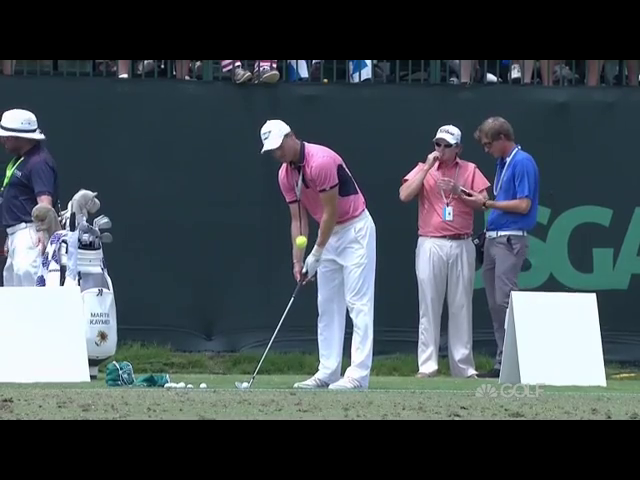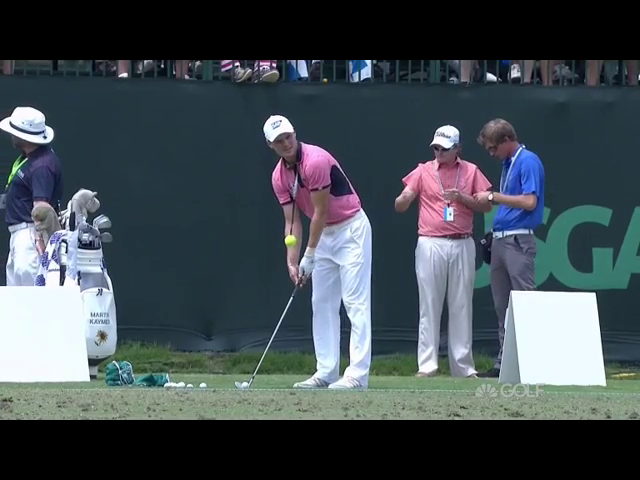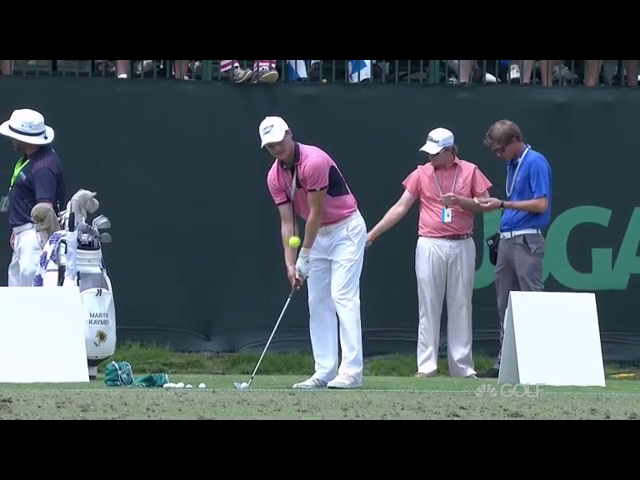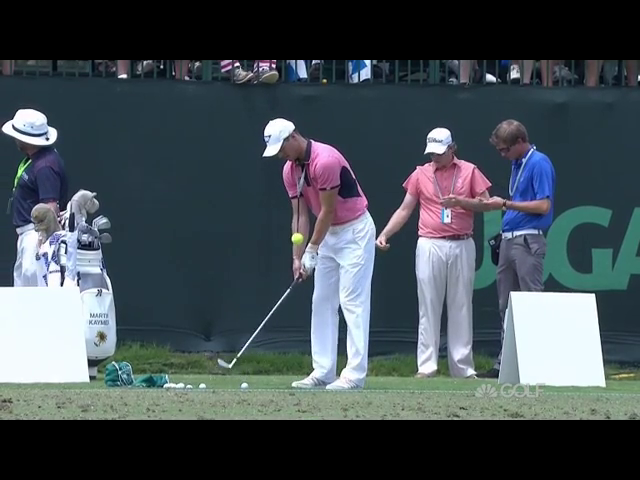
dt=0.5s
person 1, frame 1
left shoulder: (321, 161)
right shoulder: (284, 175)
left elbow: (331, 212)
right elbow: (298, 219)
left wrist: (316, 254)
right wrist: (297, 260)
left hip: (355, 229)
right hip: (329, 233)
left knee: (358, 302)
right knee: (327, 305)
left ankle: (358, 374)
right ankle: (328, 371)
person 1, frame 2
left shoulder: (316, 160)
right shoulder: (278, 176)
left elbow: (321, 212)
right elbow: (291, 221)
left wrist: (308, 255)
right wrist: (292, 263)
left hip: (351, 229)
right hip: (325, 234)
left knee: (355, 302)
right knee: (322, 304)
left ankle: (357, 374)
right ankle: (326, 371)
person 1, frame 3
left shoulder: (315, 161)
right shoulder: (274, 176)
left elbow: (316, 213)
right elbow: (287, 222)
left wrist: (304, 256)
right wrist: (290, 263)
left hip: (347, 229)
right hip: (320, 234)
left knee: (343, 297)
right knee: (318, 304)
left ankle: (351, 370)
right ankle: (325, 371)
person 1, frame 4
left shoulder: (326, 160)
right shoulder: (289, 170)
left elbow: (328, 211)
right elbow: (300, 216)
left wrist: (311, 251)
right wrist: (297, 256)
left hip: (355, 231)
right hip: (330, 233)
left knee: (353, 302)
right knee: (322, 302)
left ankle: (354, 374)
right ankle: (324, 371)
person 2, frame 1
left shoulder: (523, 162)
right shoulder: (502, 163)
left elbow: (524, 205)
left wrist: (486, 203)
left hip: (511, 240)
right hip: (493, 239)
left knee: (505, 301)
right knee: (495, 305)
right ankle: (503, 363)
person 2, frame 2
left shoulder: (528, 161)
right shoulder: (507, 163)
left elbow: (530, 201)
left wrist: (493, 196)
left hip: (519, 240)
right hip: (500, 239)
right knee: (502, 306)
right ankle: (504, 361)
person 2, frame 3
left shoulder: (536, 162)
right shoulder: (512, 164)
left elbow: (541, 204)
left wrist: (502, 204)
left hip: (527, 240)
right hip: (506, 239)
right knee: (505, 305)
right ankle: (504, 361)
person 2, frame 4
left shoulder: (540, 163)
right shoulder: (517, 164)
left elbow: (544, 206)
left wrist: (505, 204)
right wrist: (501, 204)
left hip: (528, 241)
right hip: (508, 239)
right knee: (506, 306)
right ankle: (504, 362)
person 3, frame 1
left shoulder: (470, 170)
right shoulder: (423, 169)
right elbow: (404, 195)
left wrist: (458, 190)
right wrist: (427, 167)
left hip: (462, 246)
right hip: (430, 245)
left knee: (461, 306)
right knee: (429, 305)
left ankle: (463, 365)
right ankle: (427, 364)
person 3, frame 2
left shoulder: (471, 171)
right shoulder: (422, 171)
left elbow: (485, 205)
right elbow: (402, 205)
left wrist: (462, 198)
right wrist: (401, 201)
left hip: (462, 246)
right hip: (430, 246)
left knee: (461, 306)
right knee: (429, 306)
left ankle: (463, 365)
right ankle: (427, 364)
person 3, frame 3
left shoulder: (470, 171)
right shoulder: (421, 173)
right elbow: (401, 206)
left wrist: (460, 200)
right wrist: (374, 232)
left hip: (461, 246)
right hip: (429, 246)
left knee: (461, 306)
right knee: (429, 306)
left ankle: (462, 365)
right ankle: (426, 364)
person 3, frame 4
left shoulder: (469, 171)
right shoulder: (421, 174)
left elbow: (485, 204)
right elbow: (404, 209)
left wrist: (461, 202)
right wrist: (384, 234)
left hip: (462, 247)
right hip: (430, 246)
left knee: (461, 306)
right knee: (429, 306)
left ankle: (462, 366)
right ankle: (426, 365)
person 4, frame 1
left shoulder: (39, 162)
right shoulder: (20, 159)
left elbow: (45, 201)
left hip: (31, 234)
right hip: (17, 234)
left knee: (29, 280)
person 4, frame 2
left shoulder: (41, 165)
right shoulder: (28, 156)
left elbow: (41, 204)
left wrist: (40, 237)
left hip: (31, 233)
right hip: (20, 232)
left knee: (29, 283)
person 4, frame 3
left shoulder: (44, 166)
right shoulder: (29, 158)
left elbow: (45, 207)
right wrist: (16, 230)
left hip: (34, 234)
right hip: (24, 233)
left knee: (32, 282)
right knee: (16, 281)
person 4, frame 4
left shoulder: (45, 165)
right shoulder: (33, 158)
left elbow: (52, 207)
left hip: (37, 234)
right hip: (27, 234)
left knee: (34, 282)
right knee: (21, 280)
